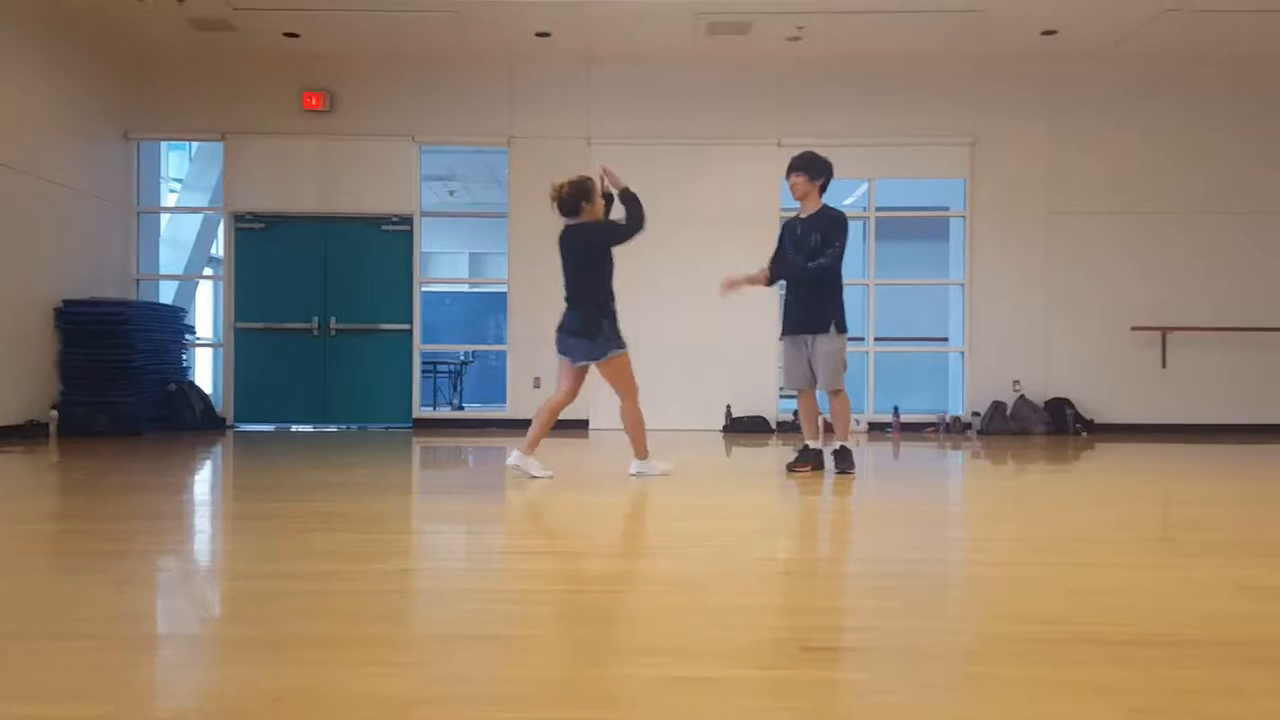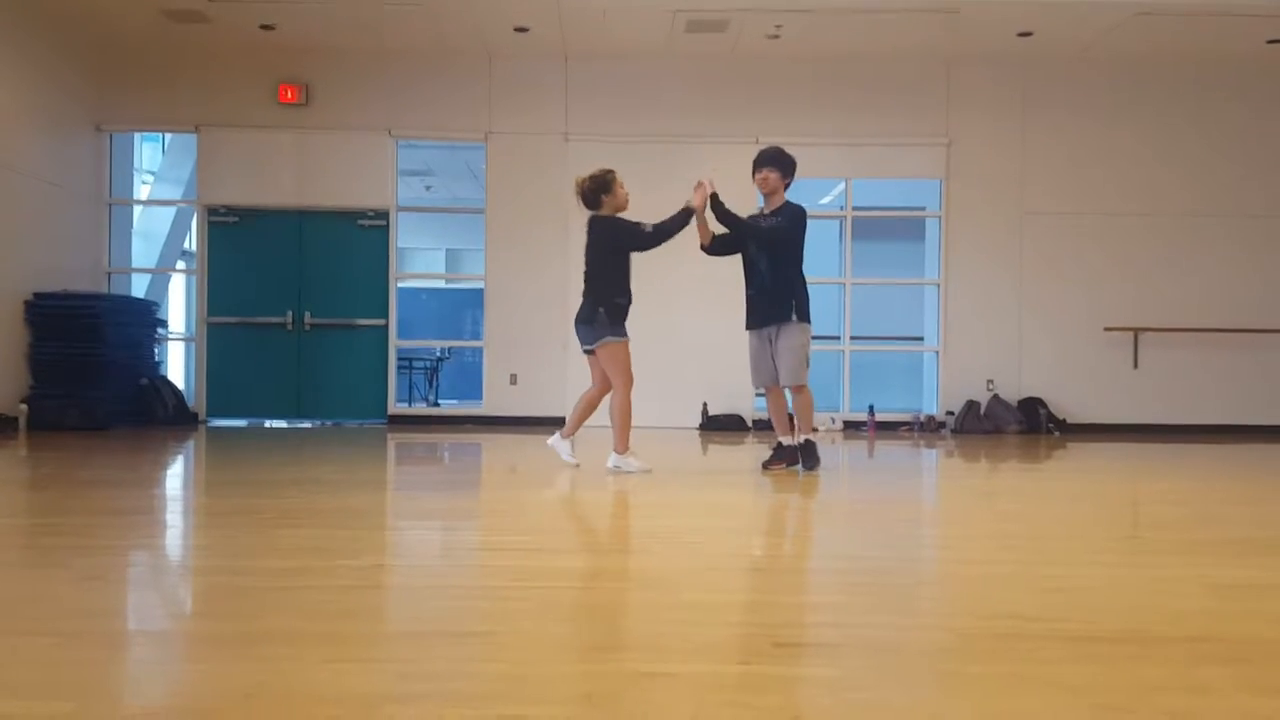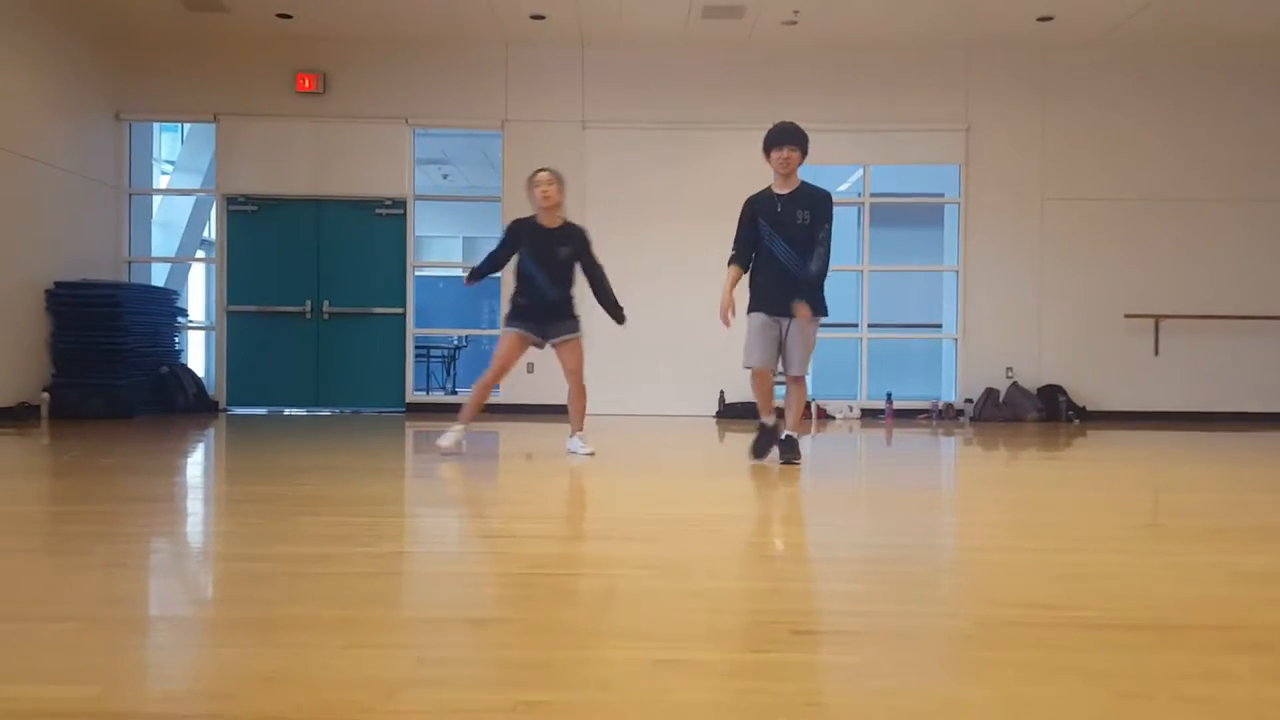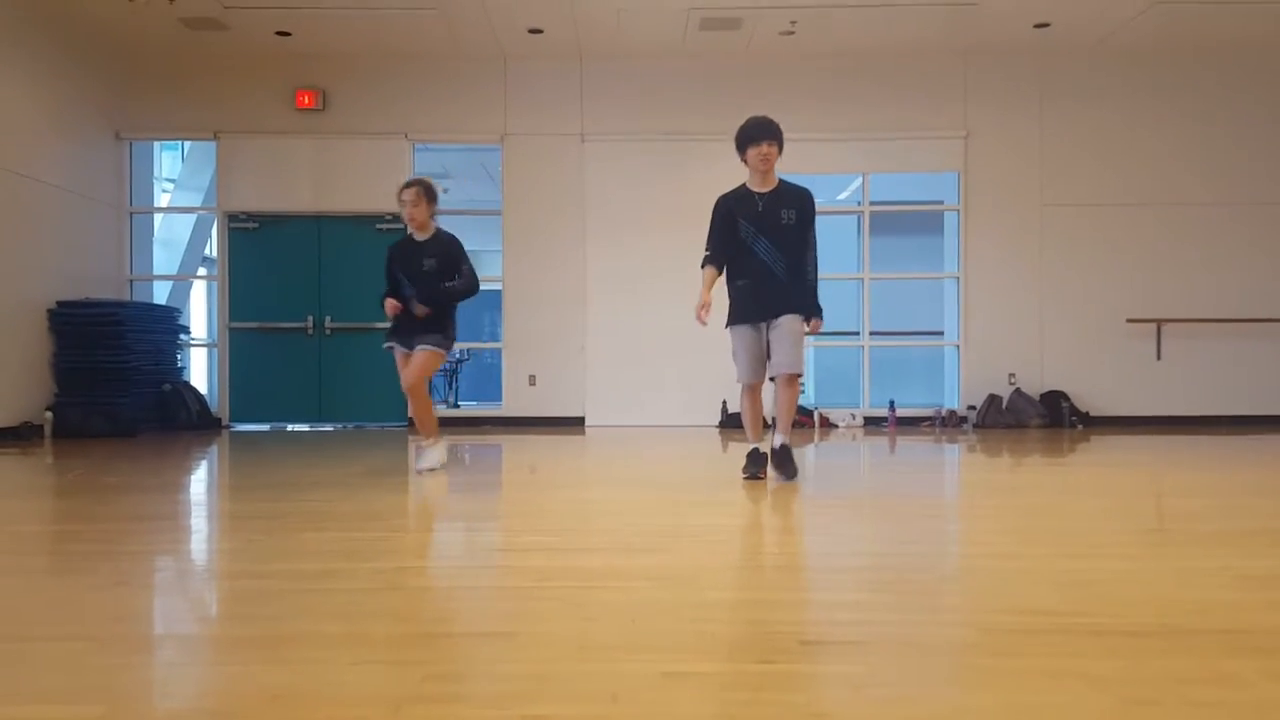
dt=0.7s
person 1, frame 1
left shoulder: (834, 220)
right shoulder: (790, 227)
left elbow: (828, 266)
right elbow: (775, 270)
left wrist: (782, 271)
right wrist: (746, 280)
left hip: (826, 319)
right hip: (795, 319)
left knee: (834, 386)
right knee: (803, 388)
left ankle: (842, 448)
right ankle: (812, 449)
person 1, frame 2
left shoulder: (794, 215)
right shoulder: (750, 224)
left elbow: (762, 236)
right elbow: (713, 247)
left wrist: (718, 207)
right wrist: (700, 215)
left hip: (791, 312)
right hip: (759, 314)
left knee: (795, 382)
right knee: (770, 385)
left ankle: (807, 443)
right ankle: (785, 445)
person 1, frame 3
left shoulder: (819, 199)
right shoulder: (755, 204)
left elbow: (821, 253)
right elbow: (742, 253)
left wrist: (807, 297)
right wrist: (728, 290)
left hip: (803, 303)
right hip: (762, 303)
left knee: (795, 373)
right knee: (758, 368)
left ankle: (789, 437)
right ankle: (768, 423)
person 1, frame 4
left shoulder: (799, 198)
right shoulder: (728, 204)
left elbow: (807, 257)
right elbow: (714, 254)
left wrist: (813, 307)
right wrist: (705, 293)
left hip: (787, 306)
right hip: (744, 308)
left knee: (787, 375)
right knee: (750, 383)
left ankle: (780, 444)
right ankle: (756, 451)
person 2, frame 1
left shoulder: (571, 235)
right shoulder: (590, 236)
right elbow: (635, 223)
left wrist: (608, 193)
right wrist: (622, 190)
left hip: (572, 326)
right hip: (598, 329)
left knee: (563, 396)
right knee: (629, 394)
left ankle: (523, 453)
right ankle: (642, 460)
person 2, frame 2
left shoulder: (605, 227)
right shoulder: (606, 225)
left elbow: (648, 235)
right elbow: (653, 236)
left wrist: (689, 208)
right wrist: (691, 209)
left hip: (603, 316)
right hip: (602, 316)
left knee: (602, 385)
right knee: (622, 384)
left ankle: (563, 437)
right ankle: (621, 455)
person 2, frame 3
left shoulder: (576, 235)
right shoulder: (520, 229)
left elbow: (595, 274)
right elbow: (498, 258)
left wrist: (615, 311)
right wrist: (474, 275)
left hip: (560, 316)
right hip: (524, 313)
left knee: (576, 377)
right knee: (494, 373)
left ankle: (576, 436)
right ankle: (459, 428)
person 2, frame 4
left shoulder: (447, 245)
right shoulder: (398, 249)
left elbow: (470, 284)
right elbow: (391, 288)
left wrist: (434, 299)
right wrist: (388, 302)
left hip: (436, 330)
right hip: (403, 329)
left knee: (412, 385)
right knee: (416, 392)
left ankle: (431, 442)
right ankle: (435, 446)
